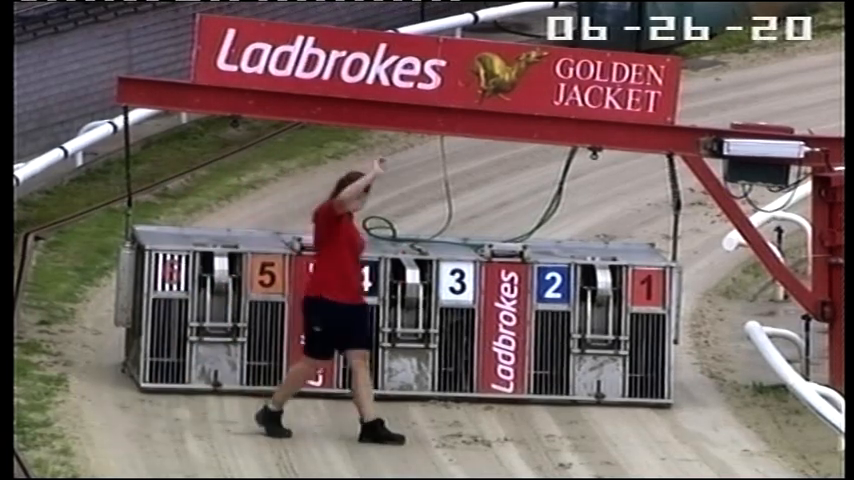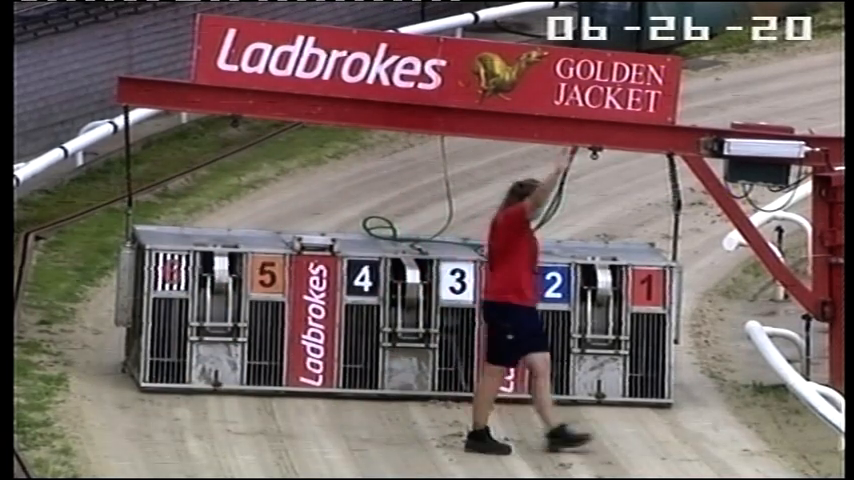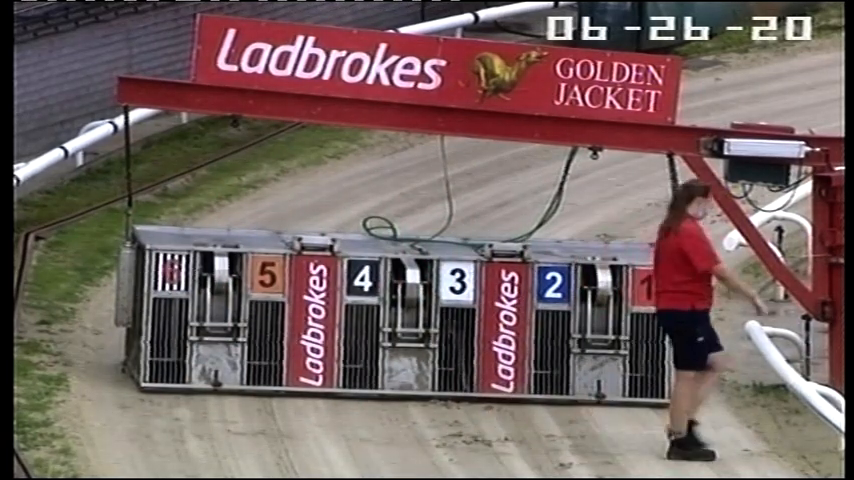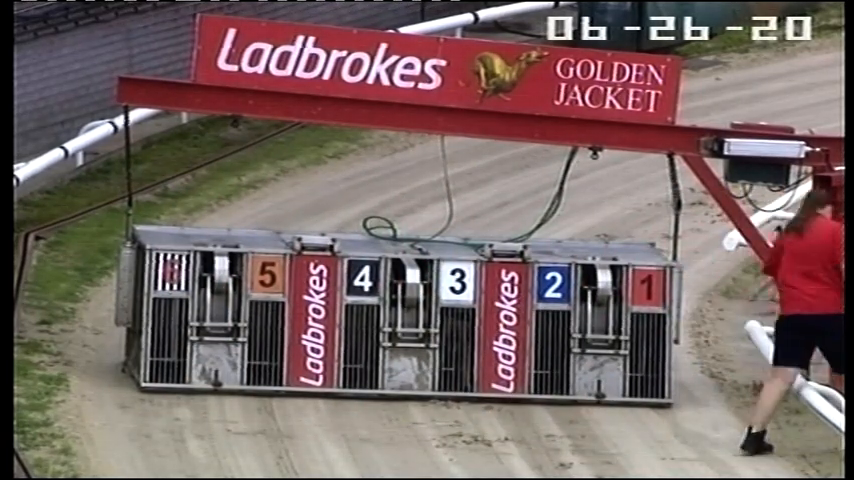
dt=1s
person 1, frame 1
left shoulder: (347, 221)
right shoulder: (329, 216)
right elbow: (344, 196)
right wrist: (372, 175)
left hip: (352, 301)
right hip: (327, 301)
left knee: (361, 363)
right knee: (312, 365)
left ankle: (371, 426)
right ankle: (271, 413)
person 1, frame 2
left shoulder: (518, 225)
right shoulder: (510, 218)
right elbow: (537, 198)
right wrist: (557, 173)
left hip: (522, 307)
right hip: (508, 306)
left knee: (540, 367)
right knee: (497, 371)
left ankle: (556, 432)
right ankle: (477, 436)
person 1, frame 3
left shoulder: (670, 228)
right shoulder: (691, 231)
right elbow: (719, 270)
right wrist: (752, 296)
left hip: (674, 309)
right hip: (687, 311)
left knee: (715, 363)
right knee: (689, 375)
left ankle: (686, 424)
right ankle: (679, 442)
person 1, frame 4
left shoulder: (786, 235)
right shoulder: (835, 230)
left elbow: (773, 272)
right elbow: (843, 269)
left hip: (794, 315)
right hip: (831, 313)
left knee: (781, 377)
right knee: (842, 376)
left ankle: (754, 436)
